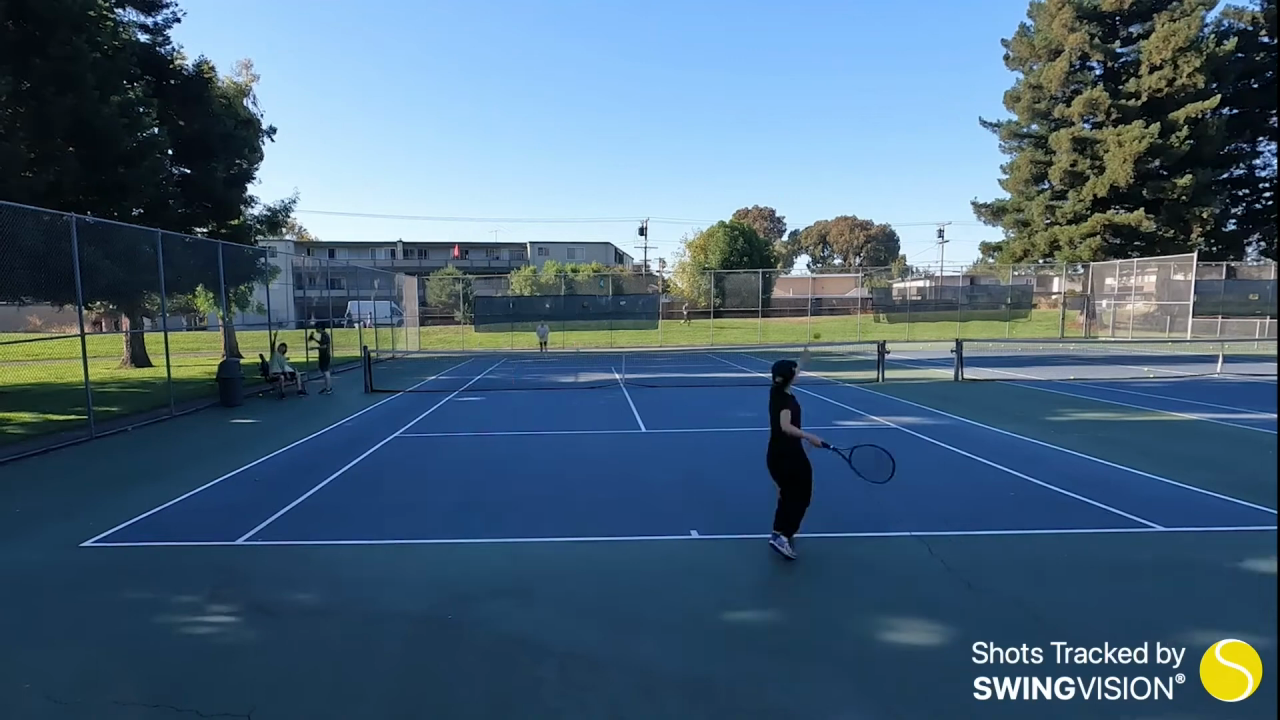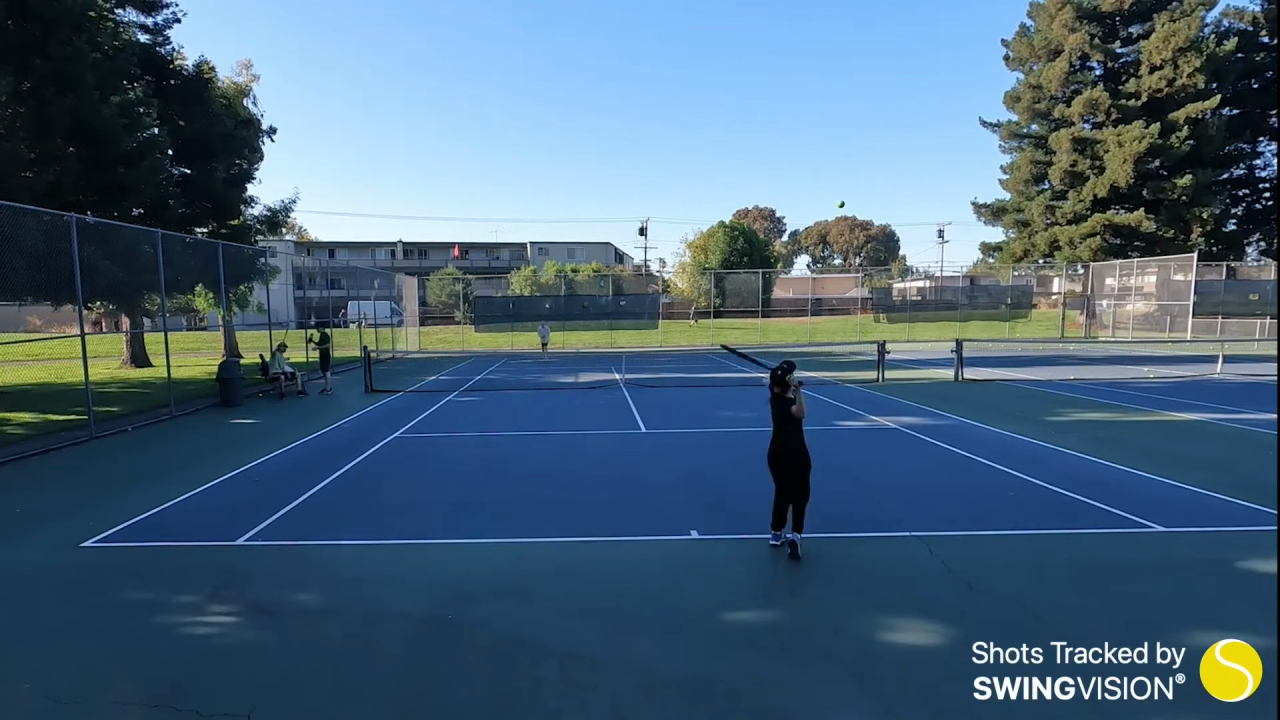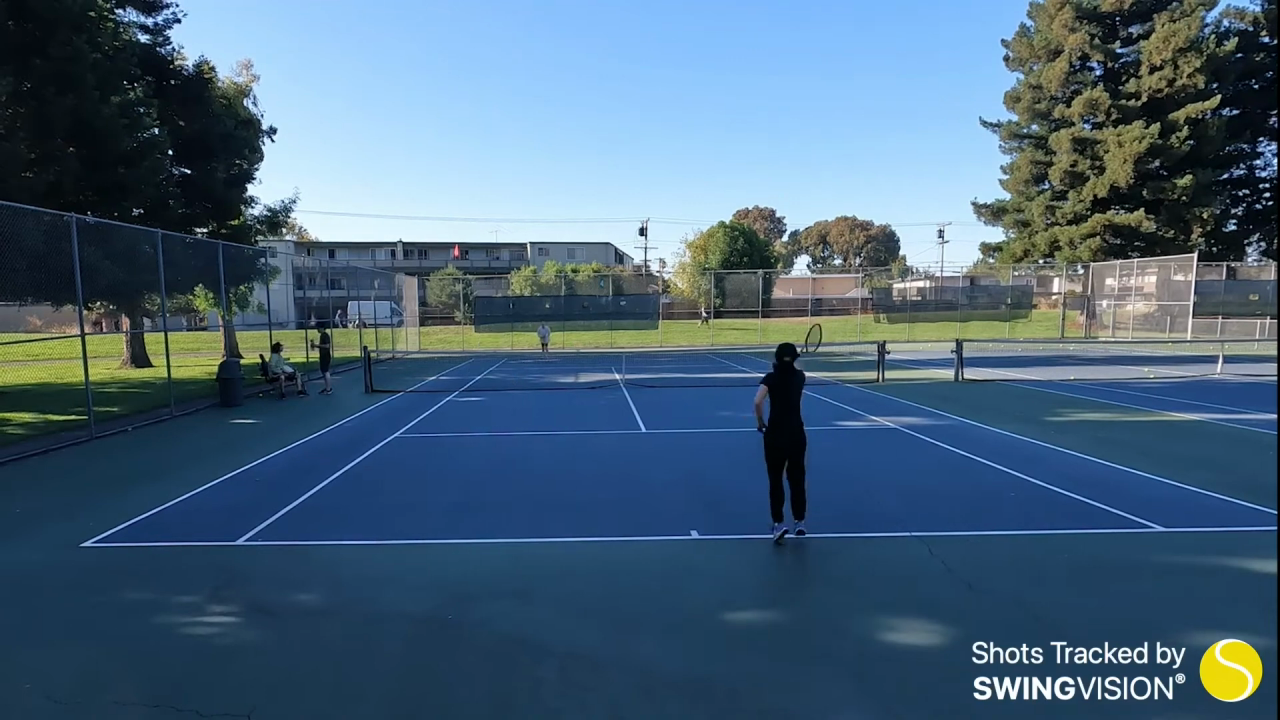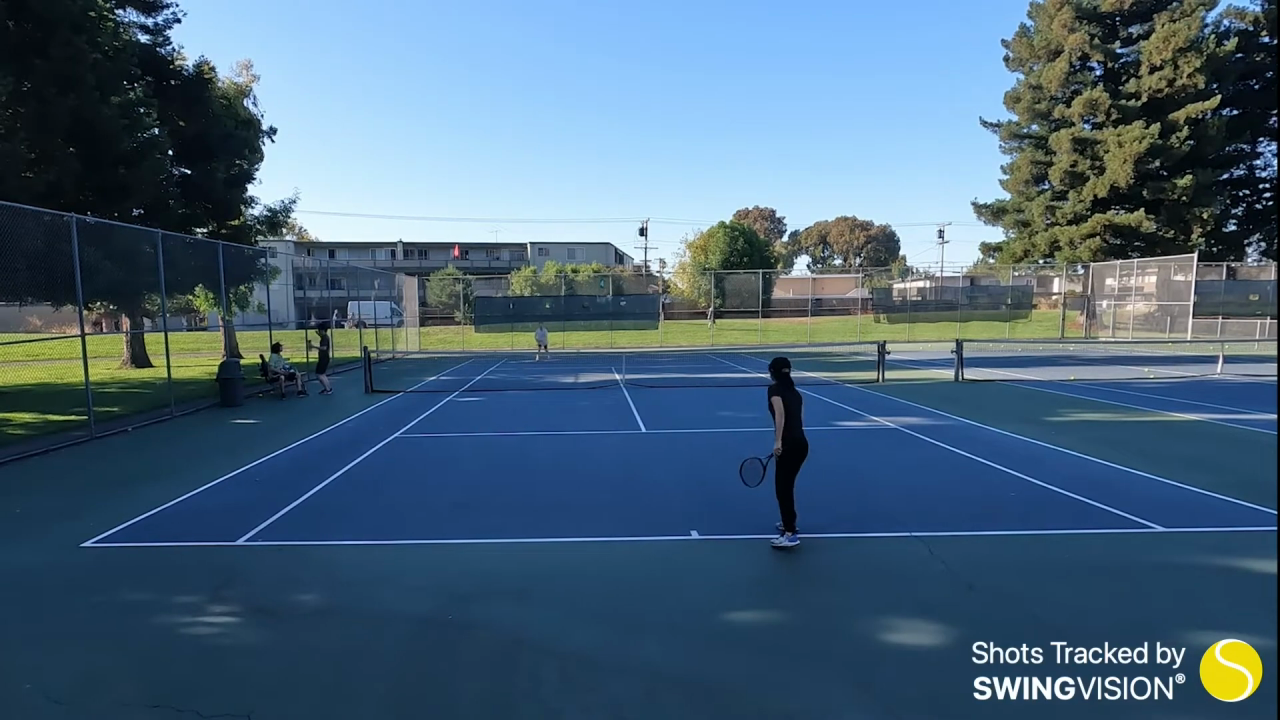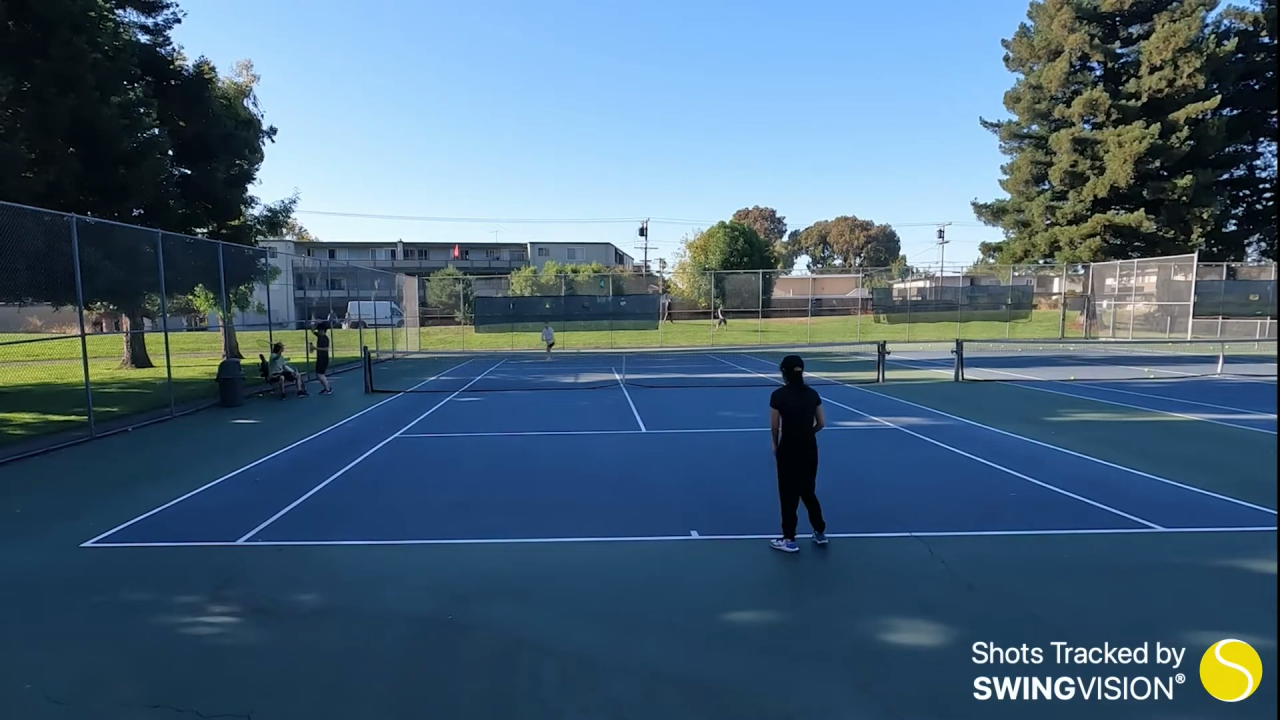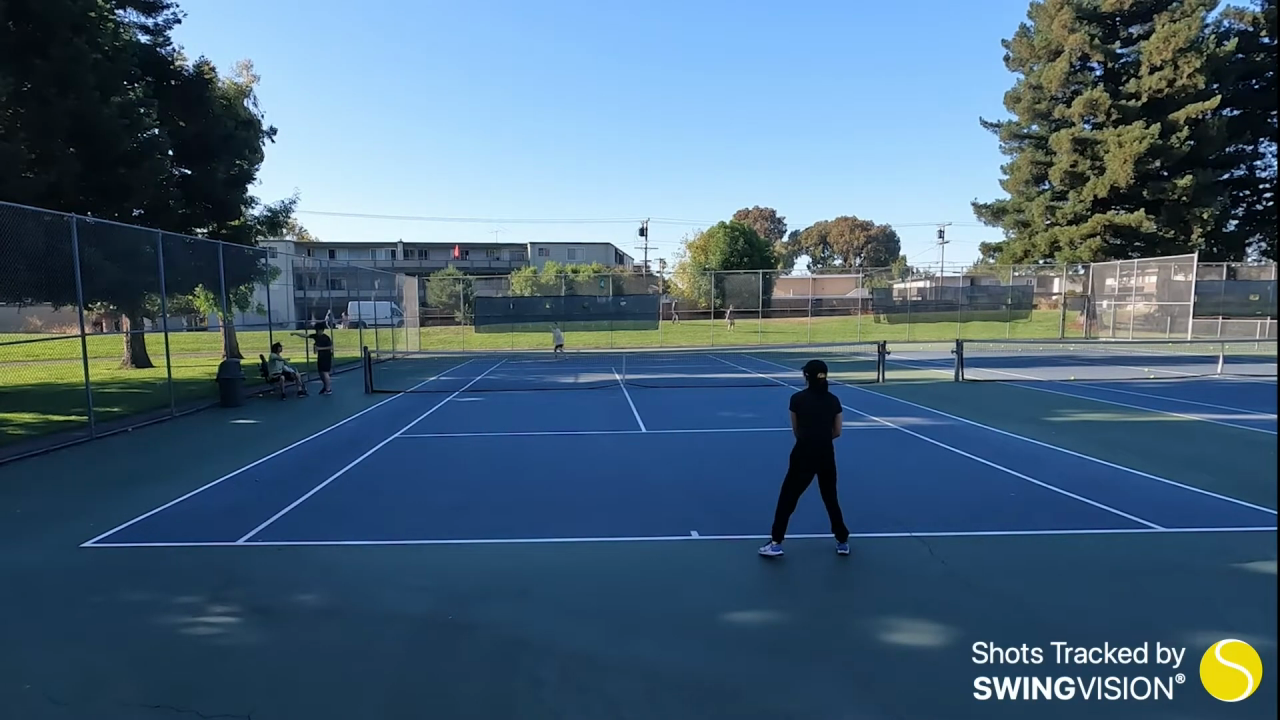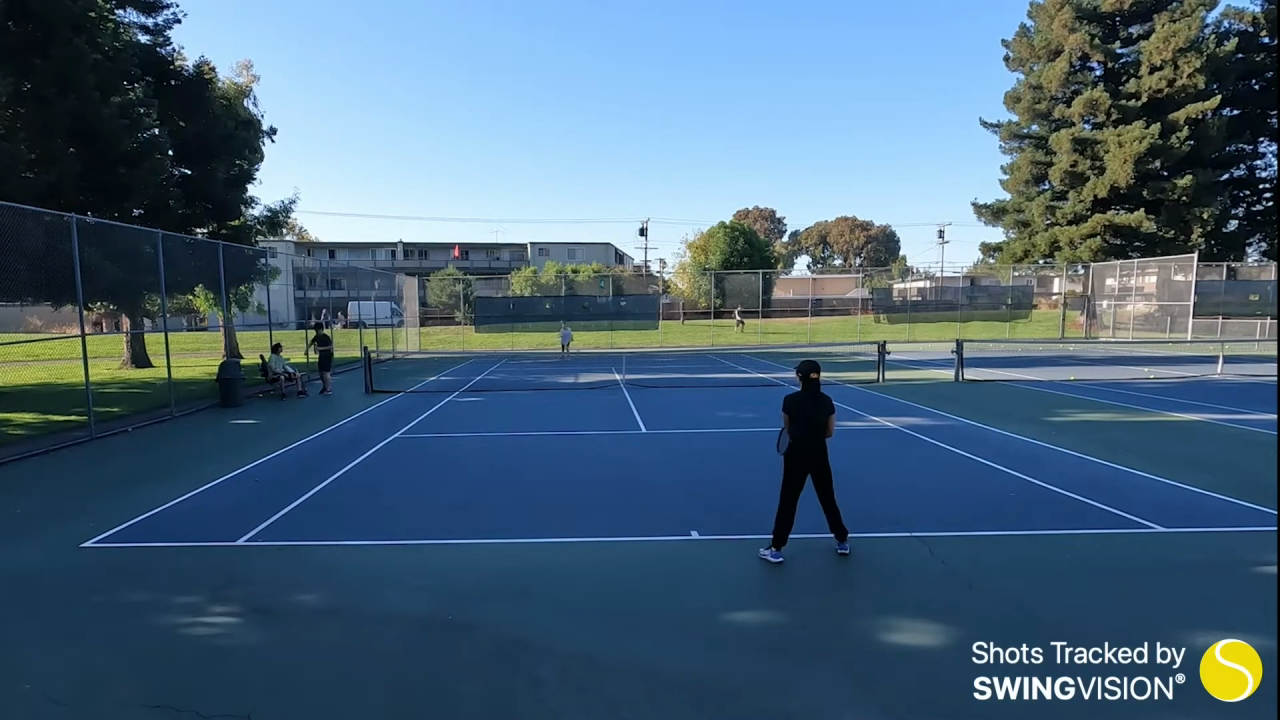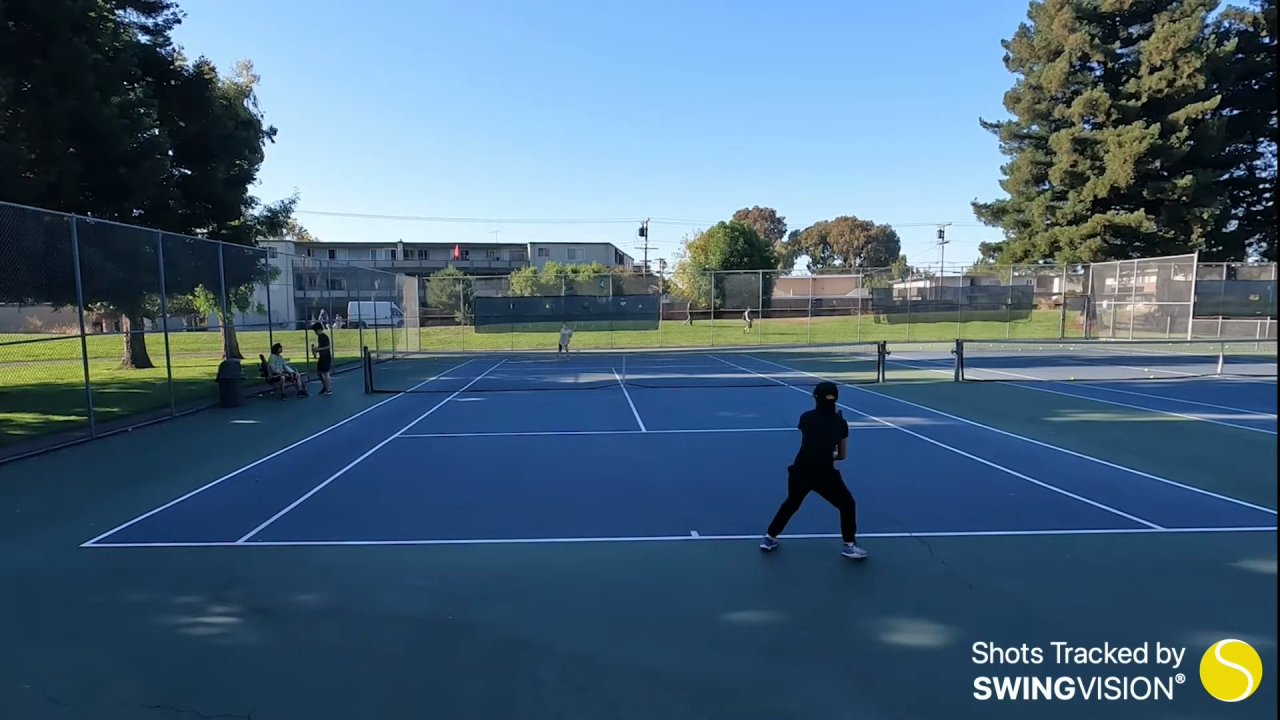
dt=0.5s
person 1, frame 1
left shoulder: (776, 393)
right shoulder: (786, 399)
right elbow: (786, 427)
right wrist: (808, 436)
left hip: (775, 455)
right hip: (790, 455)
left knee: (787, 495)
right knee: (800, 497)
left ankle: (778, 532)
right ankle: (784, 536)
person 1, frame 2
left shoulder: (773, 397)
right shoulder: (790, 402)
right elbow: (800, 414)
right wrist: (797, 390)
left hip: (776, 454)
right hip: (797, 455)
left knee: (782, 494)
right knee: (800, 496)
left ankle: (776, 533)
right ankle: (795, 534)
person 1, frame 3
left shoulder: (770, 378)
right shoulder: (798, 376)
left elbow: (757, 402)
left wrist: (760, 421)
right wrist: (793, 362)
left hip: (775, 436)
right hip: (797, 436)
left knee: (776, 482)
right knee: (797, 479)
left ankle: (779, 524)
right ankle: (799, 523)
person 1, frame 4
left shoulder: (775, 389)
right shoulder: (795, 392)
left elbow: (780, 416)
left wrist: (778, 441)
left hip: (788, 445)
right hip: (801, 444)
left knee: (783, 488)
right knee: (787, 484)
left ankle: (790, 535)
right ankle: (789, 523)
person 1, frame 5
left shoulder: (779, 395)
right shoulder: (812, 394)
left elbow: (775, 426)
right elbow: (821, 423)
left wrist: (776, 444)
left hip: (789, 448)
right hip: (809, 448)
left knee: (788, 493)
right knee: (808, 491)
left ankle: (789, 539)
right ankle: (820, 532)
person 1, frame 6
left shoulder: (797, 399)
right shoulder: (833, 401)
left elbow: (796, 429)
right elbow: (837, 432)
left hip: (803, 453)
right hip: (826, 454)
left knee: (788, 497)
right knee: (831, 498)
left ankle: (776, 543)
right ankle: (842, 542)
person 1, frame 7
left shoulder: (790, 400)
right shoulder: (827, 401)
left elbow: (788, 430)
right elbow: (829, 432)
left hip: (797, 455)
right hip: (819, 455)
left knee: (788, 501)
right knee: (828, 499)
left ankle: (776, 549)
right ankle: (842, 541)
person 1, frame 8
left shoulder: (806, 418)
right shoulder: (840, 423)
right elbow: (842, 455)
left hip: (800, 470)
right hip: (824, 472)
left knee: (791, 504)
right knee: (847, 504)
left ankle: (770, 538)
right ankle: (850, 545)
